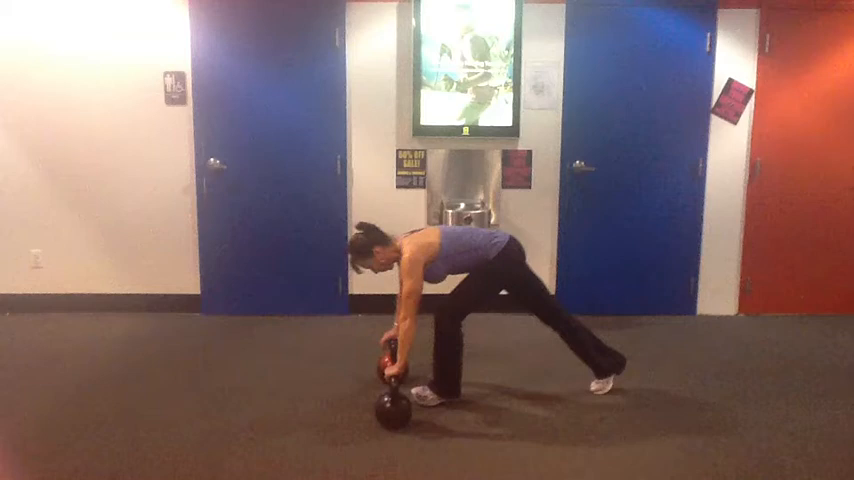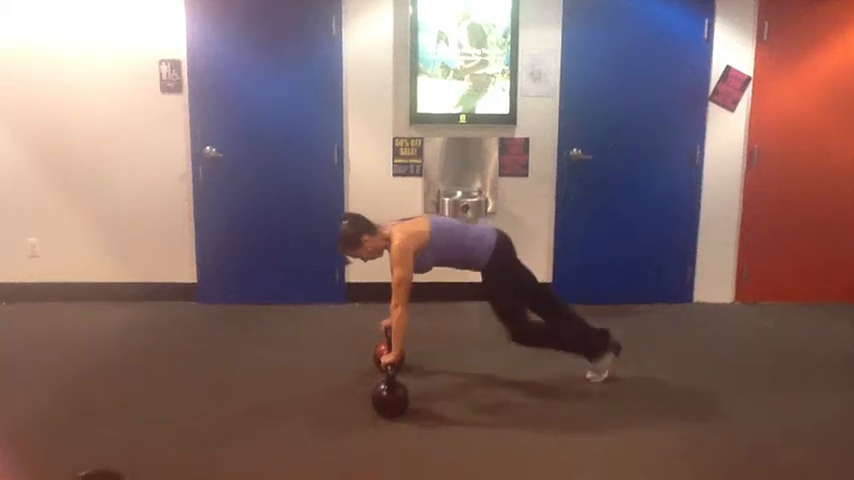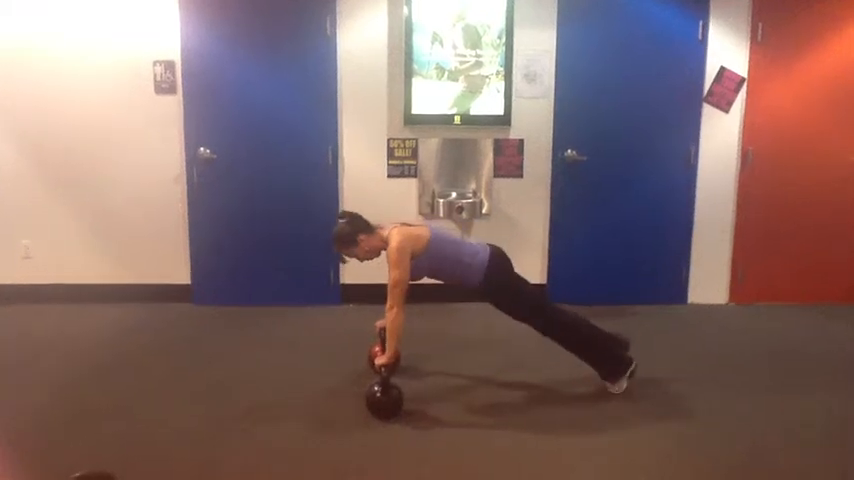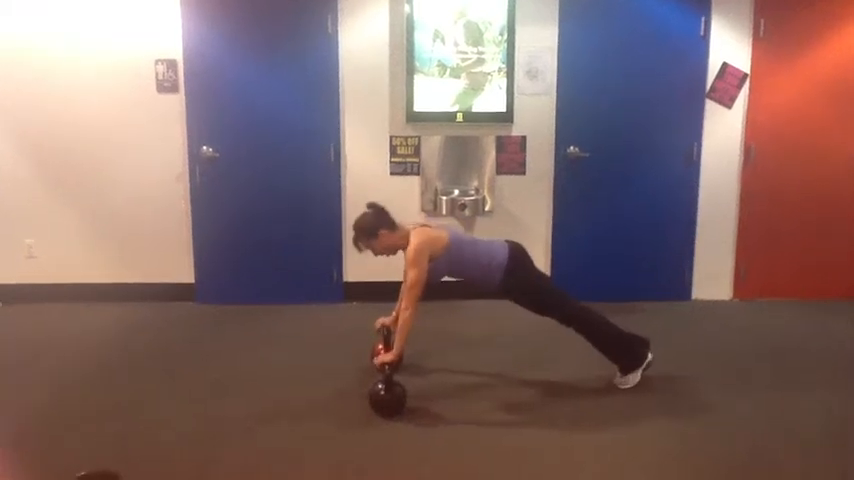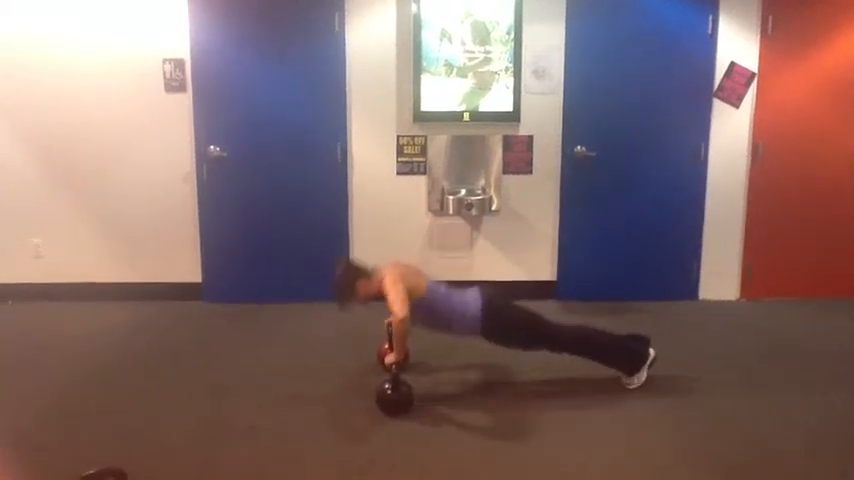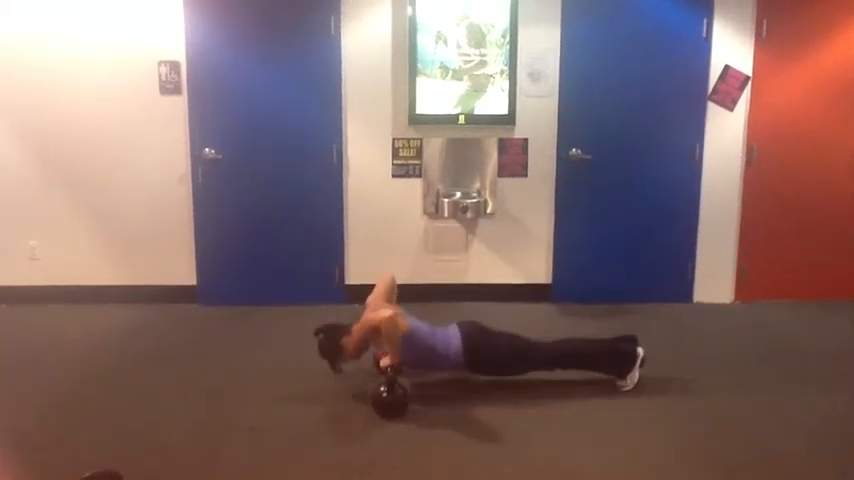
dt=0.4s
person 1, frame 1
left shoulder: (410, 254)
right shoulder: (402, 247)
left elbow: (409, 315)
right elbow: (405, 298)
left wrist: (399, 365)
right wrist: (397, 329)
left hip: (500, 256)
right hip: (505, 252)
left knee: (447, 317)
right knee: (551, 313)
left ankle: (444, 388)
right ankle: (608, 365)
person 1, frame 2
left shoulder: (401, 243)
right shoulder: (394, 233)
left elbow: (400, 303)
left wrist: (395, 353)
right wrist: (395, 319)
left hip: (493, 254)
right hip: (492, 247)
left knee: (519, 330)
right knee: (546, 303)
left ankle: (600, 346)
right ankle: (601, 348)
person 1, frame 3
left shoulder: (397, 245)
right shoulder: (392, 235)
left elbow: (396, 305)
left wrist: (388, 355)
right wrist: (388, 321)
left hip: (488, 272)
right hip: (487, 263)
left knee: (545, 318)
right knee: (544, 310)
left ankle: (618, 367)
right ankle: (611, 346)
person 1, frame 4
left shoulder: (417, 245)
right shoulder: (411, 237)
left elbow: (411, 305)
right elbow: (409, 284)
left wrist: (395, 352)
right wrist: (393, 317)
left hip: (509, 269)
right hip: (505, 261)
left knee: (565, 311)
right knee: (564, 309)
left ankle: (634, 358)
right ankle: (633, 348)
person 1, frame 5
left shoulder: (389, 280)
right shoulder: (391, 270)
left elbow: (401, 317)
left wrist: (399, 353)
right wrist: (396, 319)
left hip: (486, 316)
right hip: (481, 305)
left knee: (556, 337)
right knee: (555, 334)
left ankle: (637, 356)
right ankle: (634, 348)
person 1, frame 6
left shoulder: (368, 322)
right shoulder: (373, 307)
left elbow: (388, 316)
right elbow: (389, 278)
left wrist: (393, 357)
left hip: (470, 349)
right hip: (465, 336)
left knee: (542, 355)
right knee: (542, 350)
left ankle: (625, 356)
right ankle: (621, 349)
